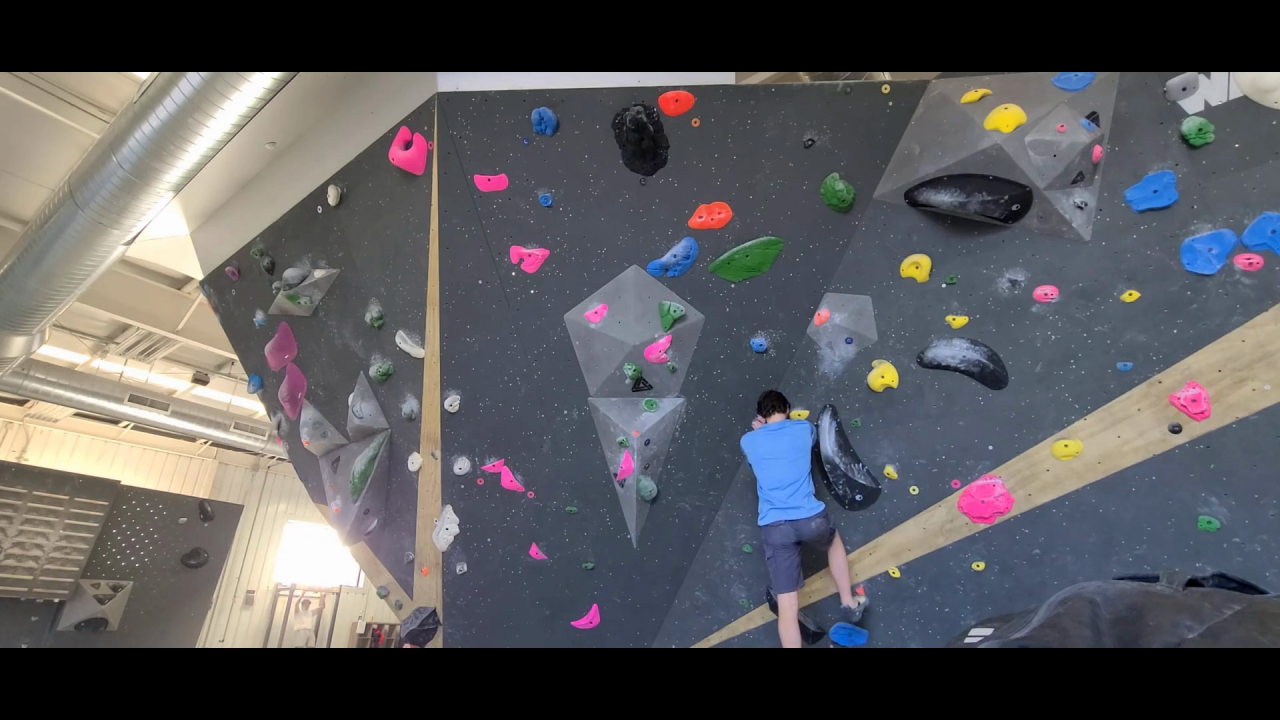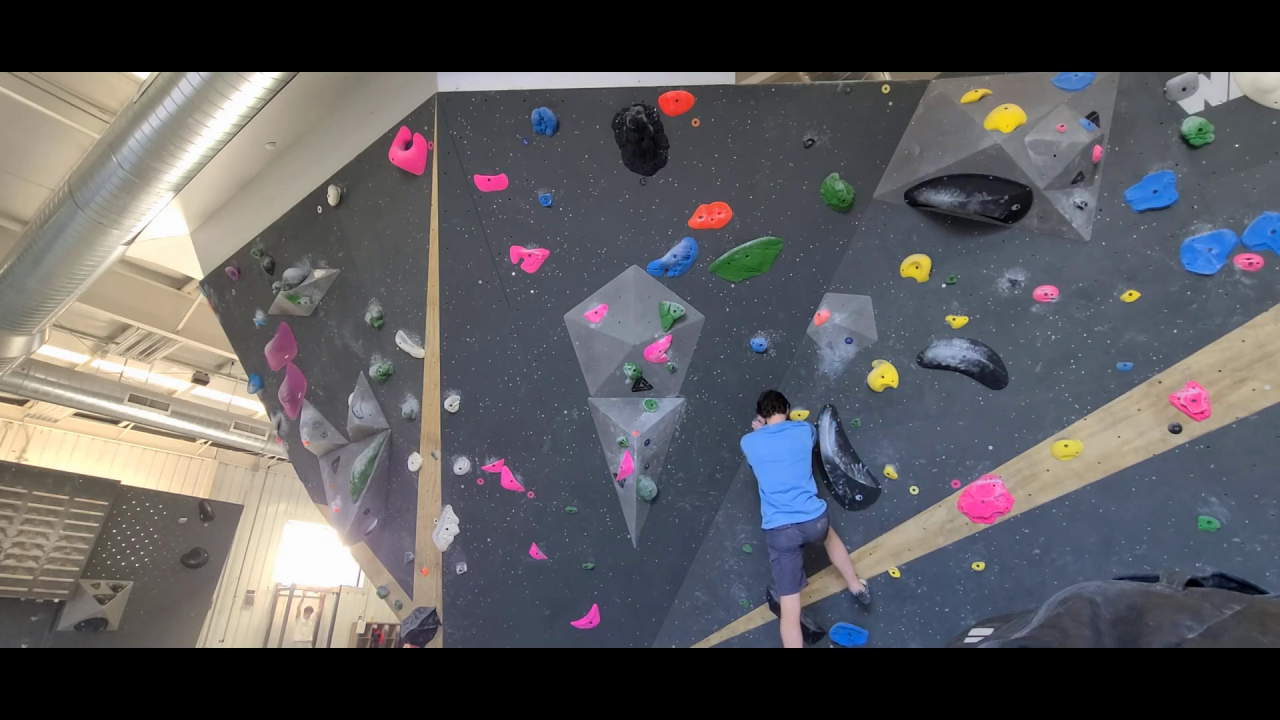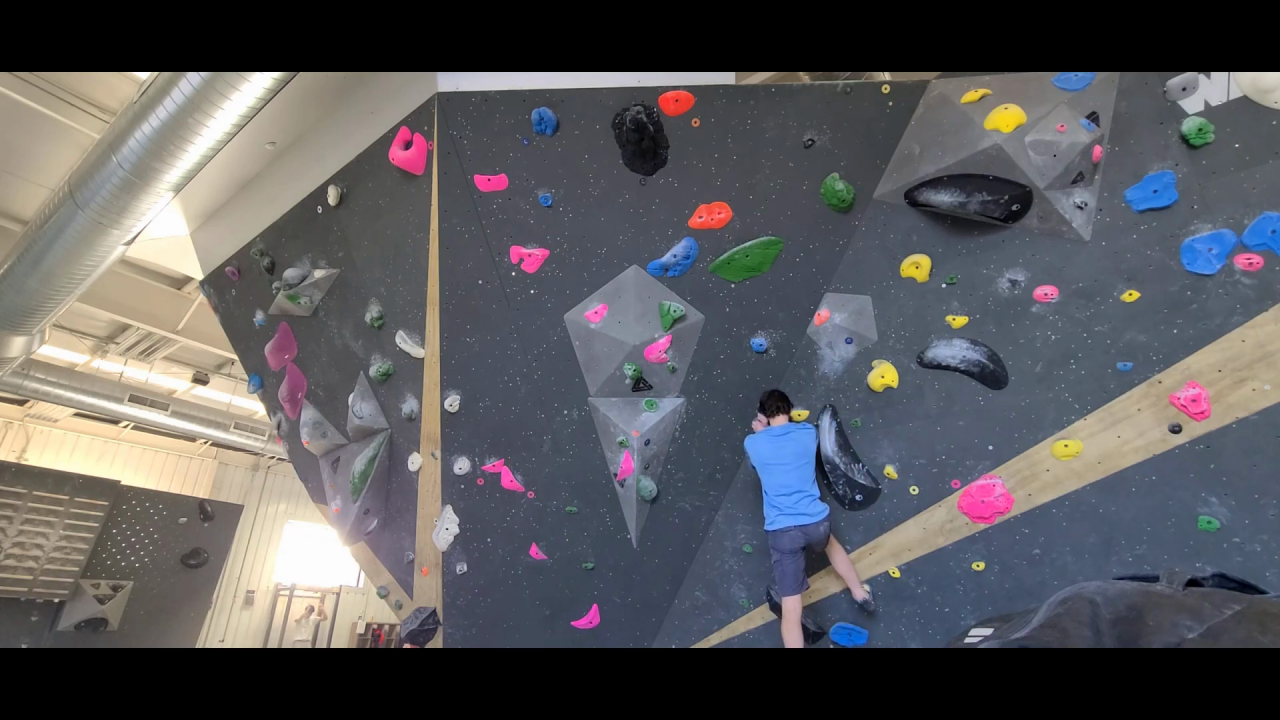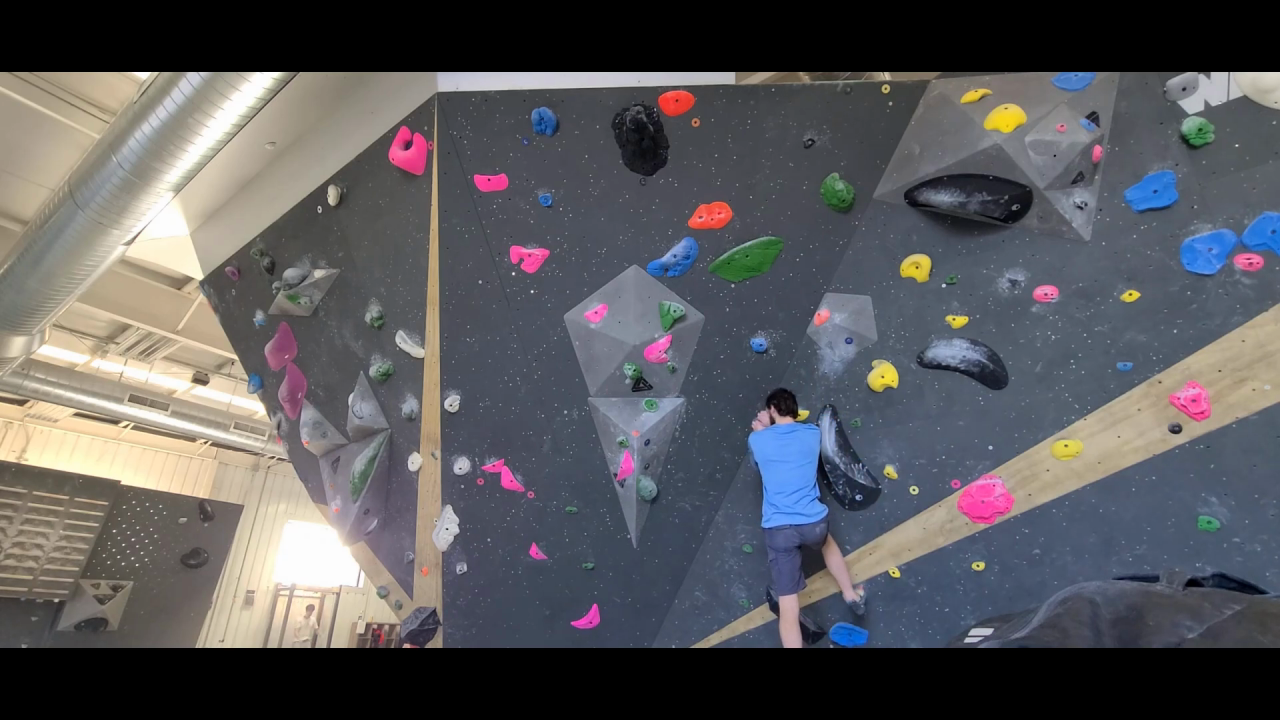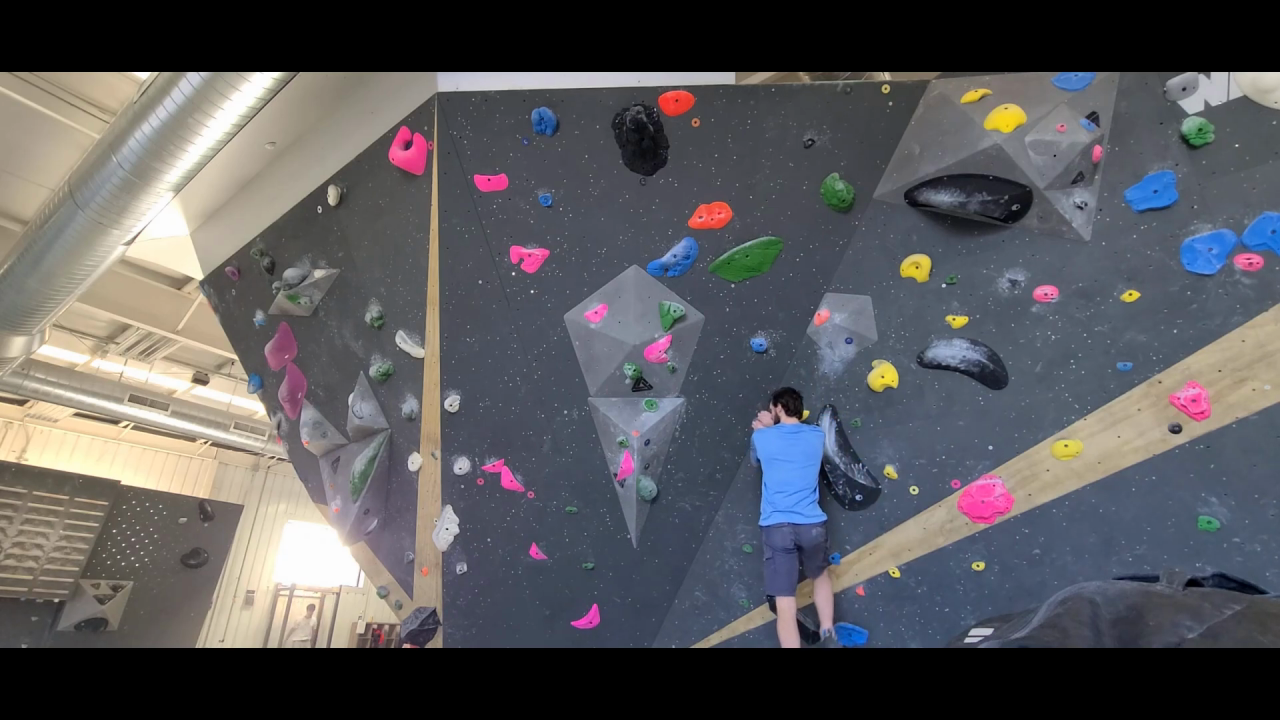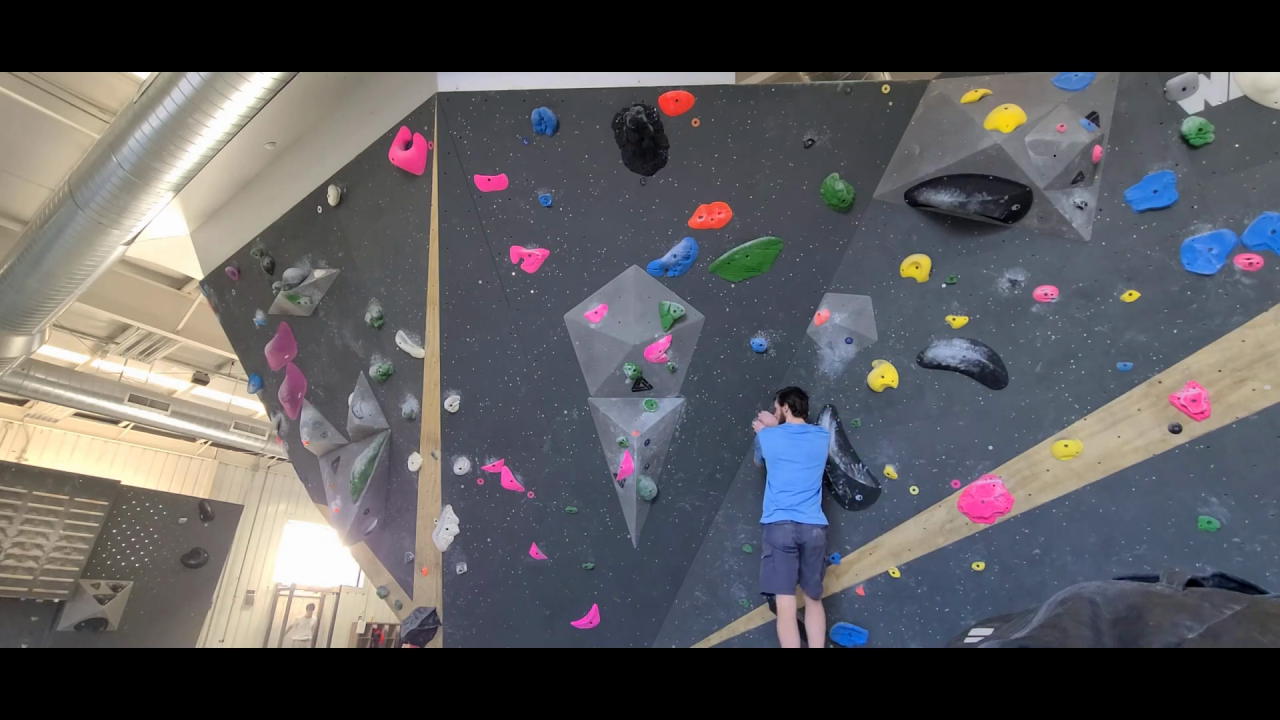
dt=0.2s
person 1, frame 1
left shoulder: (748, 441)
right shoulder: (804, 429)
left hip: (775, 526)
right hip: (811, 518)
left knee: (787, 604)
right knee: (833, 539)
right ankle: (848, 603)
person 1, frame 2
left shoulder: (748, 442)
right shoulder: (804, 430)
left hip: (780, 529)
right hip: (814, 519)
left knee: (789, 606)
right knee: (829, 533)
right ankle: (857, 587)
person 1, frame 3
left shoulder: (752, 443)
right shoulder: (808, 432)
left hip: (782, 530)
right hip: (817, 522)
left knee: (790, 607)
right knee: (829, 543)
right ankle: (860, 593)
person 1, frame 4
left shoulder: (757, 439)
right shoulder: (812, 433)
left hip: (779, 529)
right hip: (814, 522)
left knee: (788, 606)
right knee: (827, 543)
right ankle: (852, 595)
person 1, frame 5
left shoulder: (761, 437)
right shoulder: (817, 435)
left hip: (777, 527)
right hip: (813, 525)
left knee: (785, 607)
right knee: (819, 573)
right ankle: (828, 632)
person 1, frame 6
left shoulder: (767, 436)
right shoulder: (822, 437)
left hip: (779, 527)
right hip: (814, 527)
left knee: (785, 606)
right knee: (813, 600)
